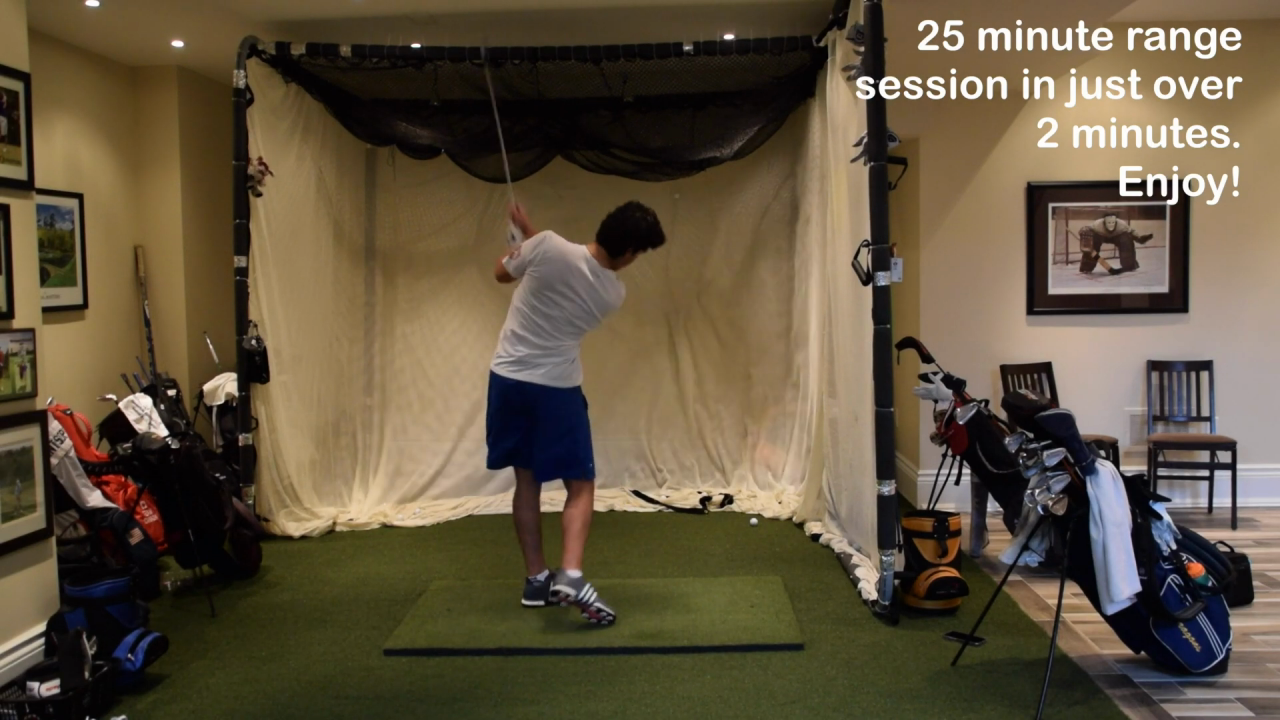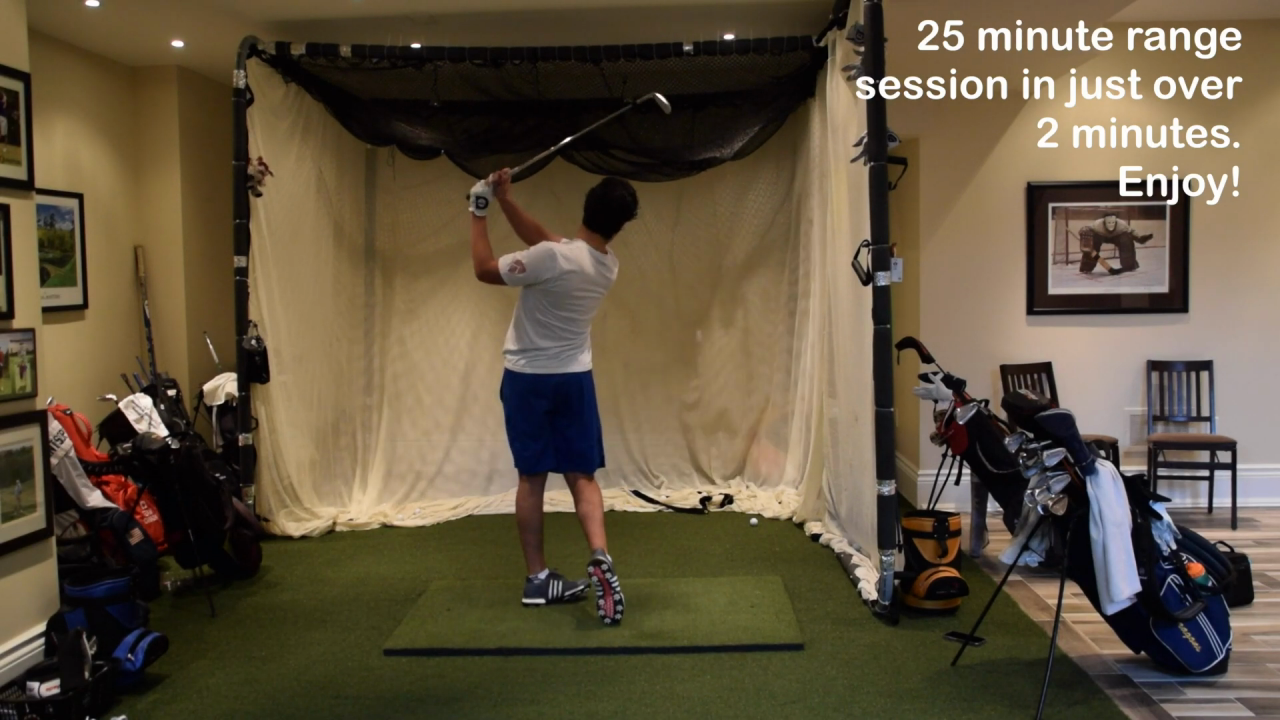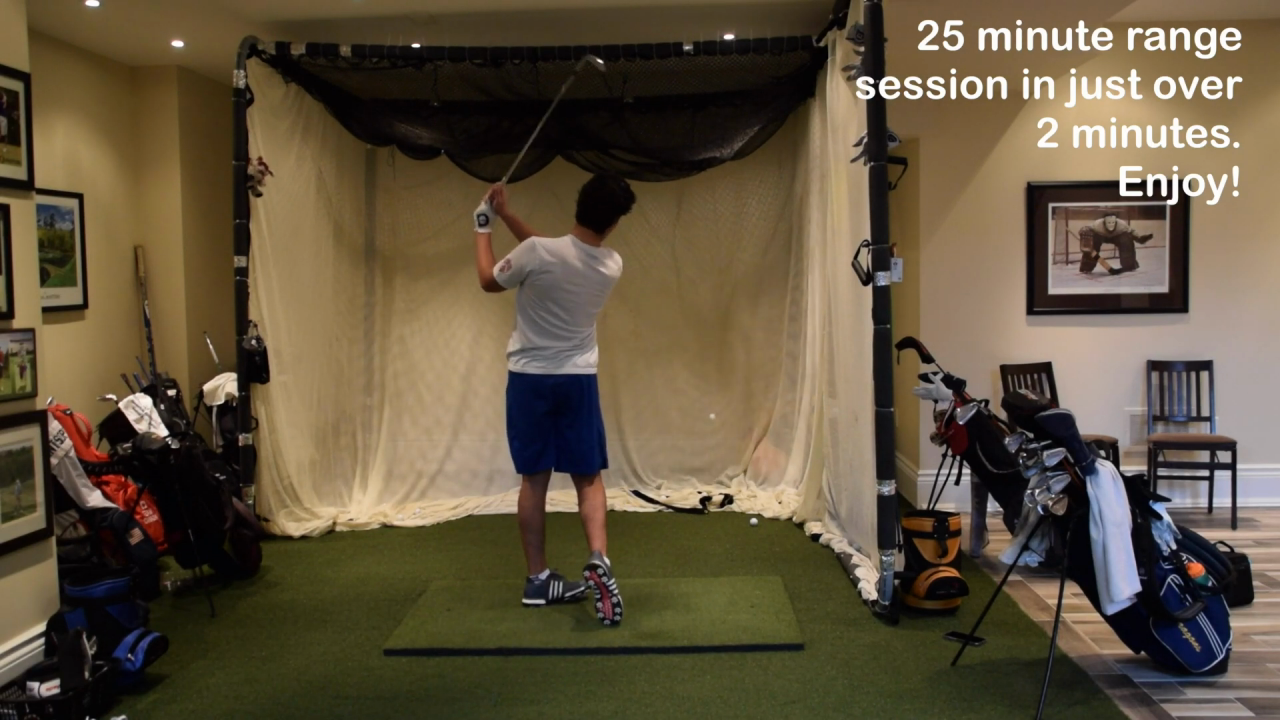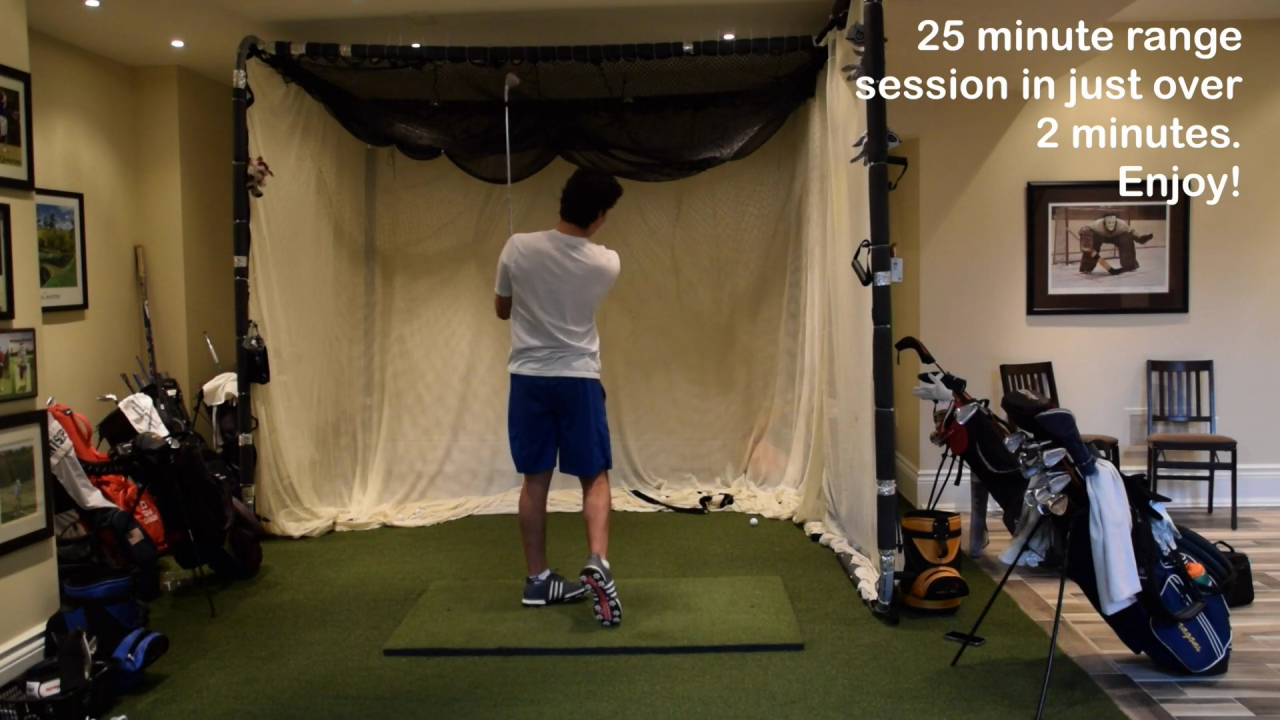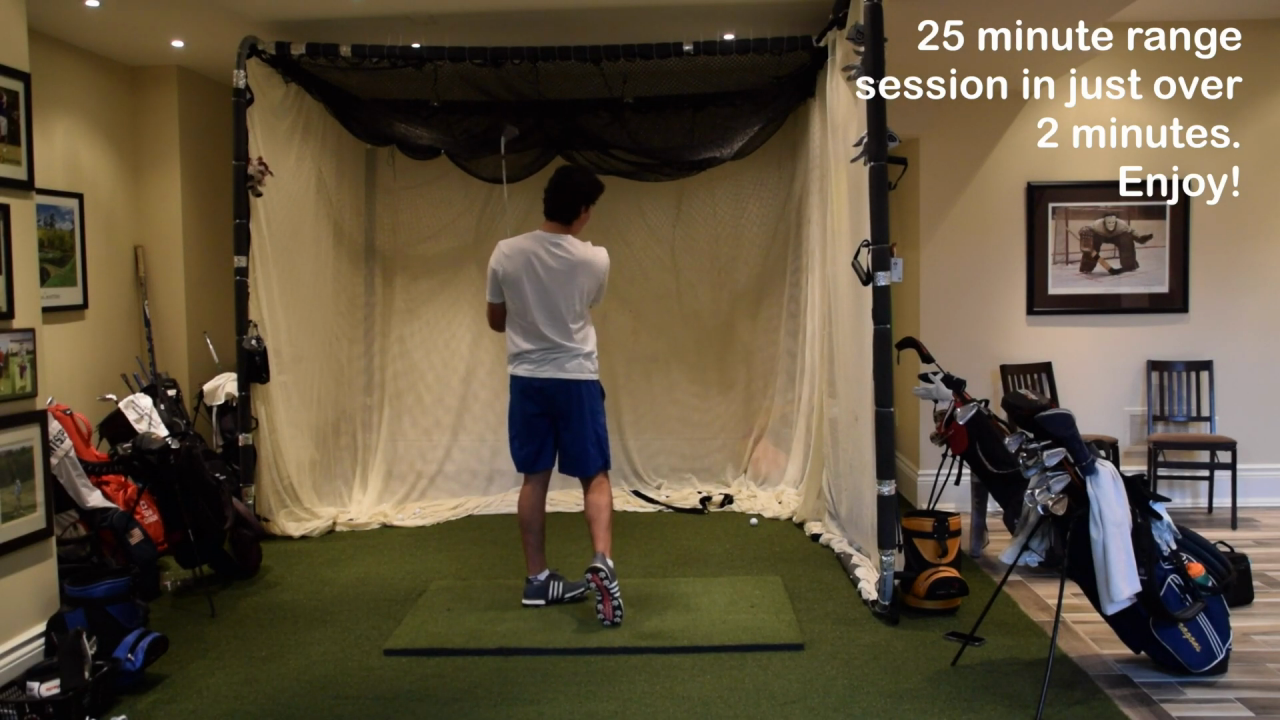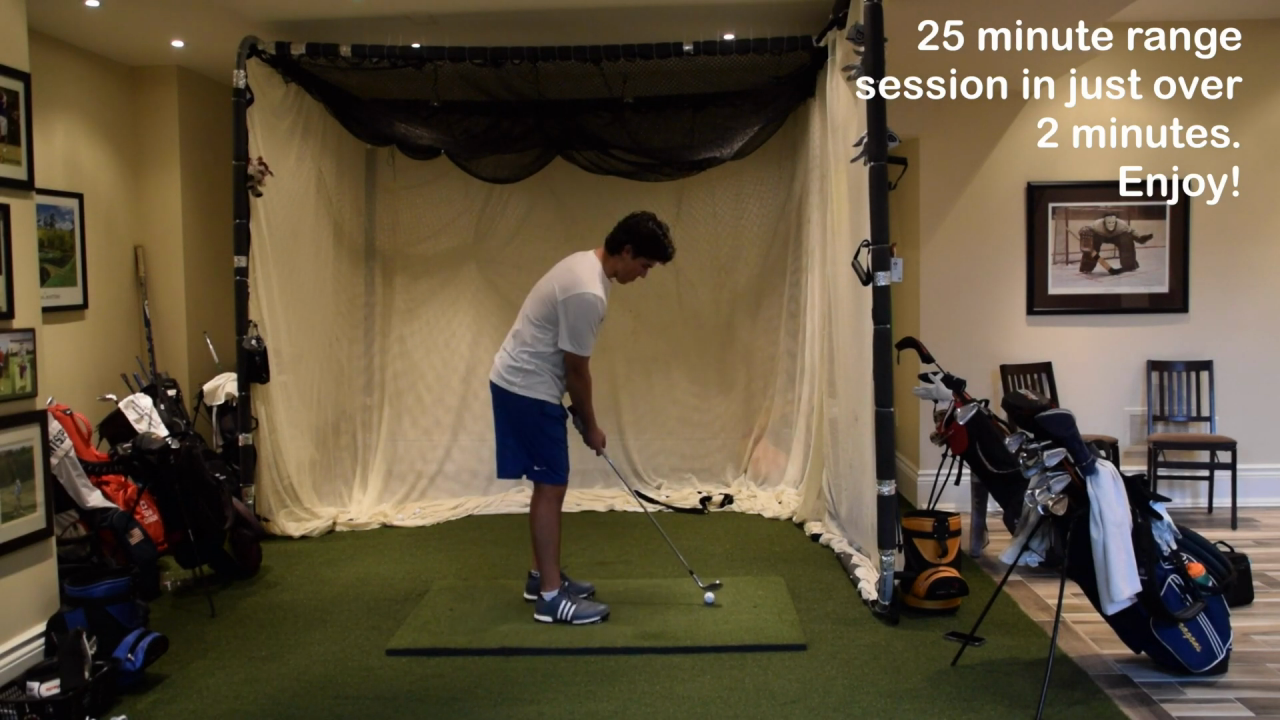
dt=0.4s
person 1, frame 1
left shoulder: (547, 245)
right shoulder: (613, 293)
left elbow: (504, 271)
left wrist: (525, 231)
right wrist: (527, 227)
left hip: (506, 377)
right hip: (558, 388)
left knee: (527, 478)
right knee: (579, 484)
left ankle: (536, 579)
right ankle: (571, 577)
person 1, frame 2
left shoulder: (552, 259)
right shoulder: (608, 266)
left elbow: (485, 270)
left wrist: (479, 211)
right wrist: (505, 200)
left hip: (526, 378)
right hip: (574, 378)
left knee: (531, 477)
right knee: (582, 475)
left ankle: (537, 579)
right ankle: (600, 555)
person 1, frame 3
left shoulder: (537, 252)
right shoulder: (612, 266)
left elbow: (489, 281)
left wrist: (483, 225)
right wrist: (506, 217)
left hip: (528, 377)
right hip: (578, 379)
left knee: (534, 478)
right knee: (588, 476)
left ankle: (538, 578)
right ankle: (599, 558)
person 1, frame 4
left shoulder: (518, 249)
right shoulder: (607, 264)
left elbow: (502, 310)
left hip: (528, 378)
right hip: (579, 379)
left knee: (535, 479)
right knee: (594, 476)
left ankle: (537, 579)
right ankle: (598, 562)
person 1, frame 5
left shoulder: (505, 254)
right shoulder: (596, 260)
left elbow: (496, 321)
left hip: (527, 380)
right hip: (577, 379)
left knee: (534, 479)
right knee: (595, 476)
left ankle: (537, 578)
right ankle: (602, 562)
person 1, frame 6
left shoulder: (584, 263)
right shoulder: (588, 293)
right elbow: (576, 369)
left wrist: (581, 412)
right wrist: (590, 426)
left hip: (525, 382)
right hip: (527, 388)
left knee: (549, 483)
right knee: (551, 486)
left ankle: (542, 575)
right ankle: (550, 596)
